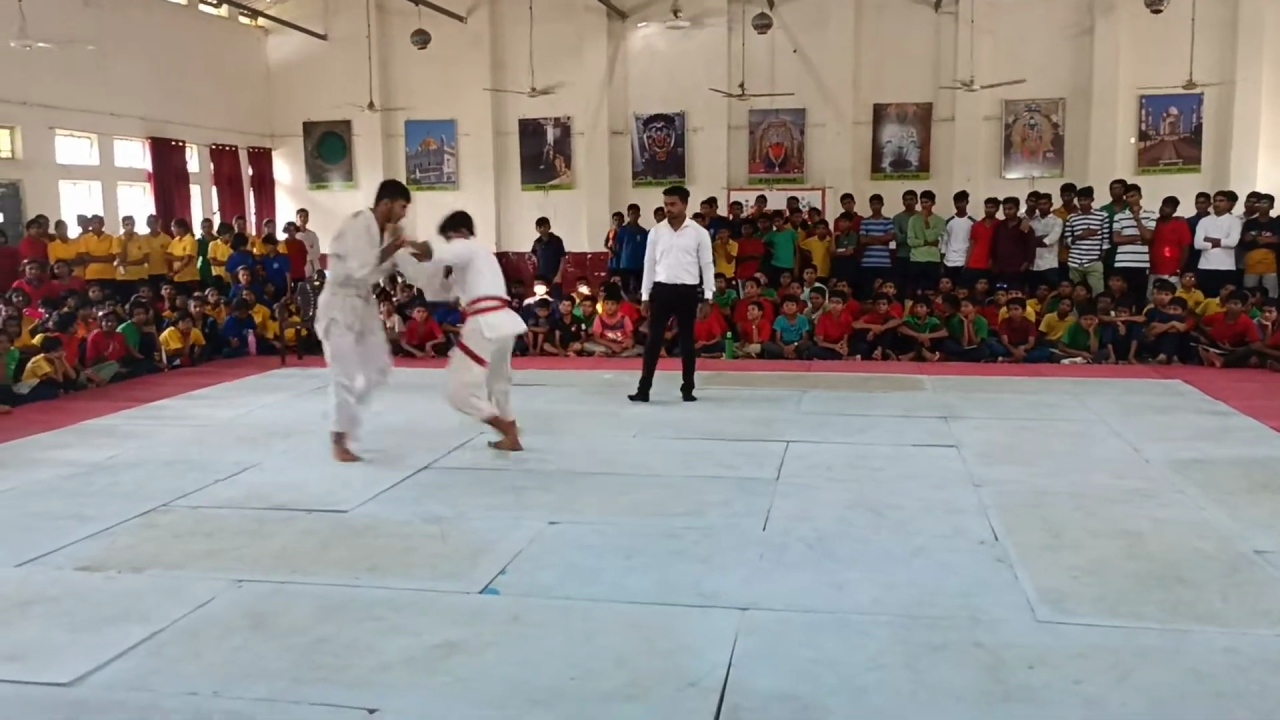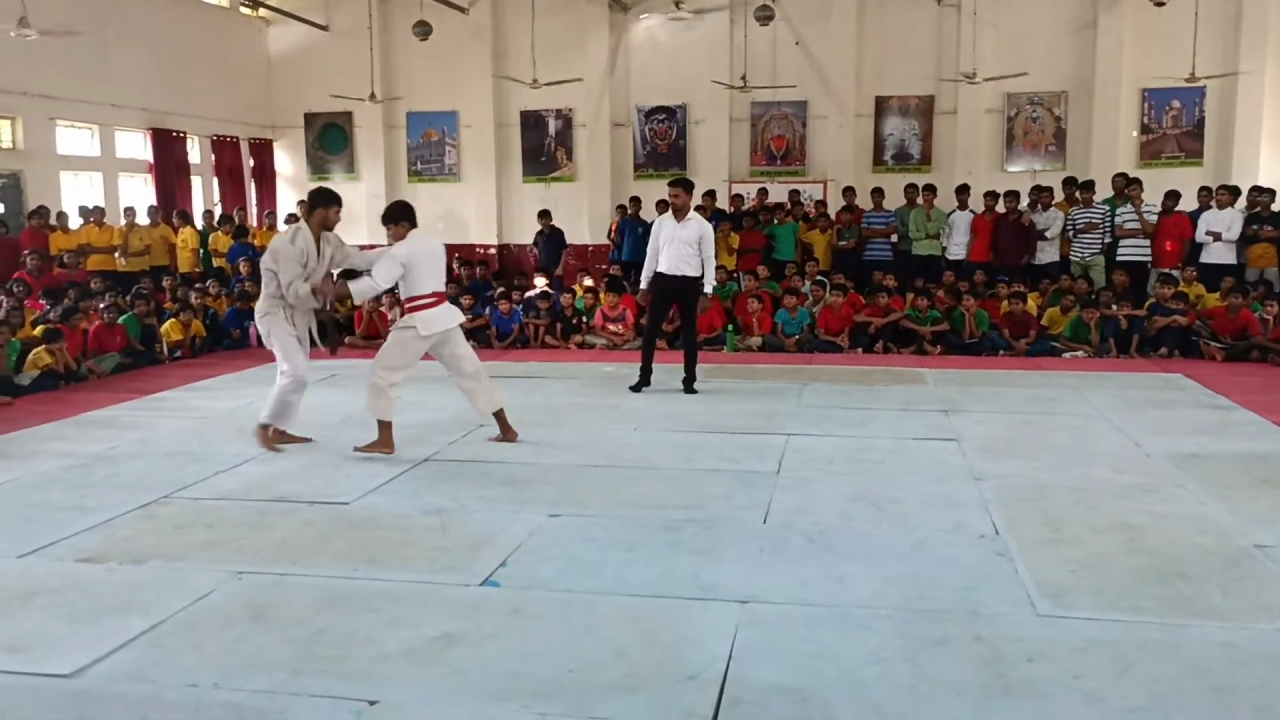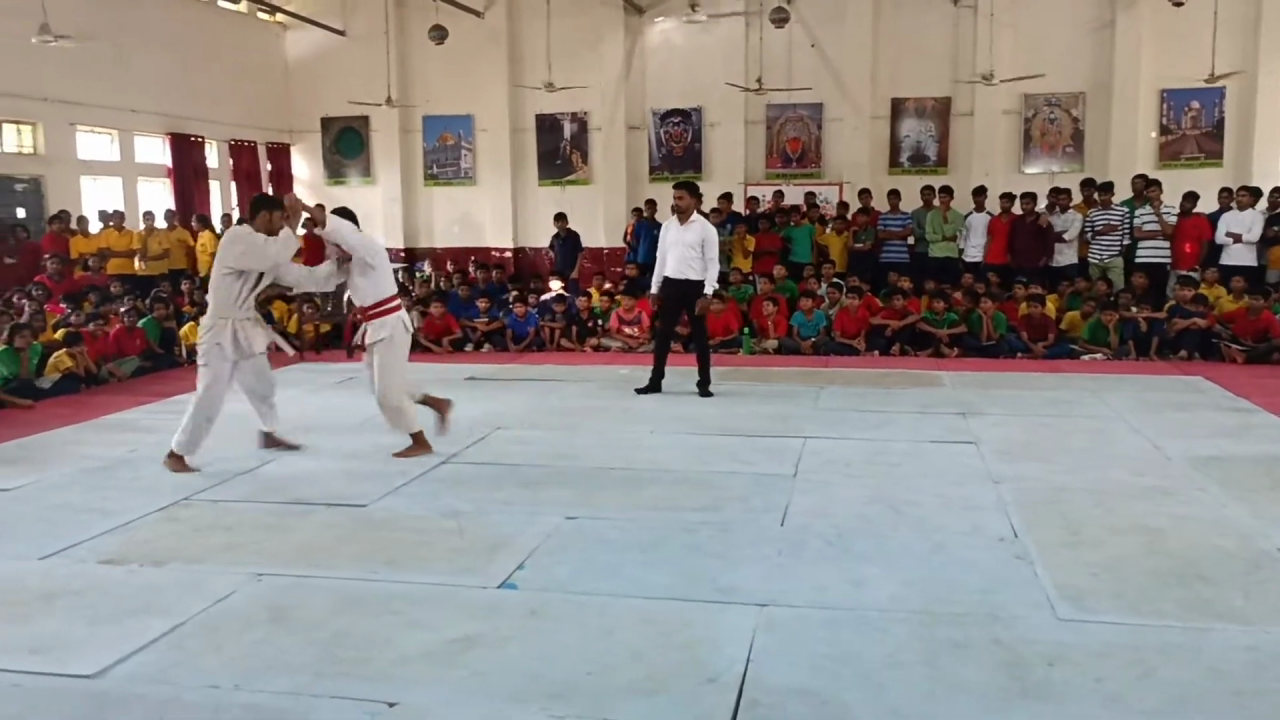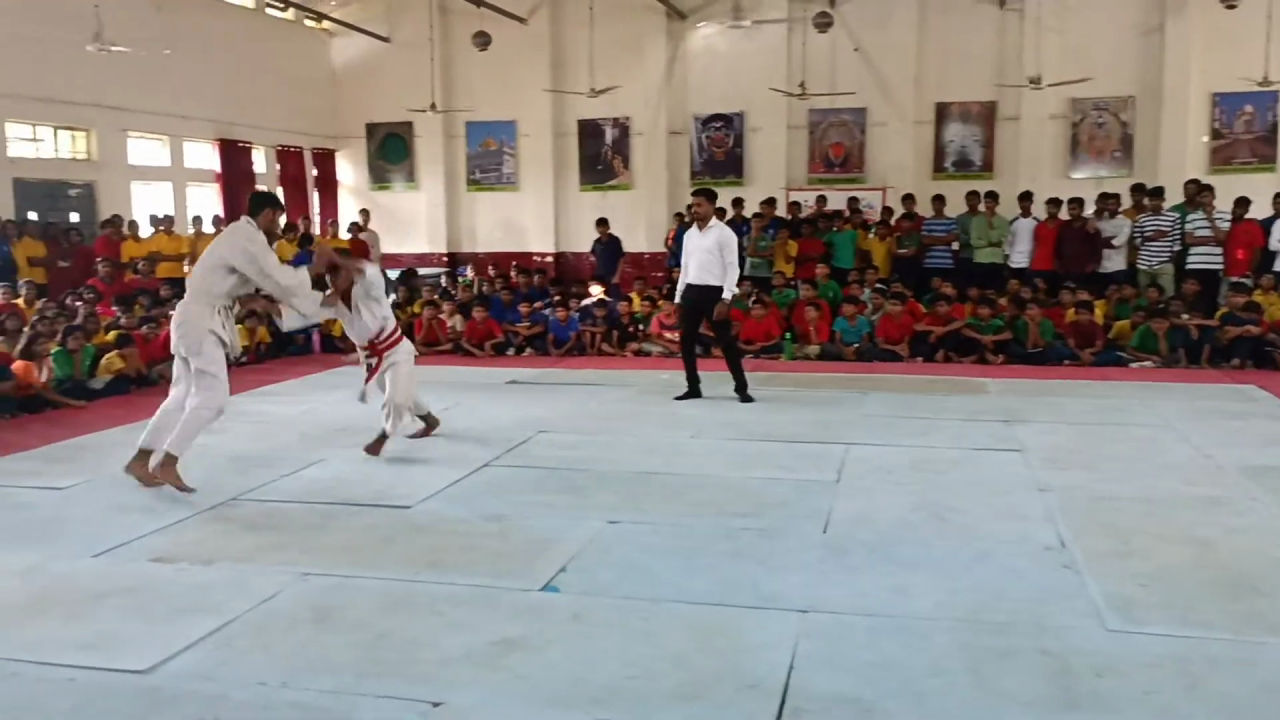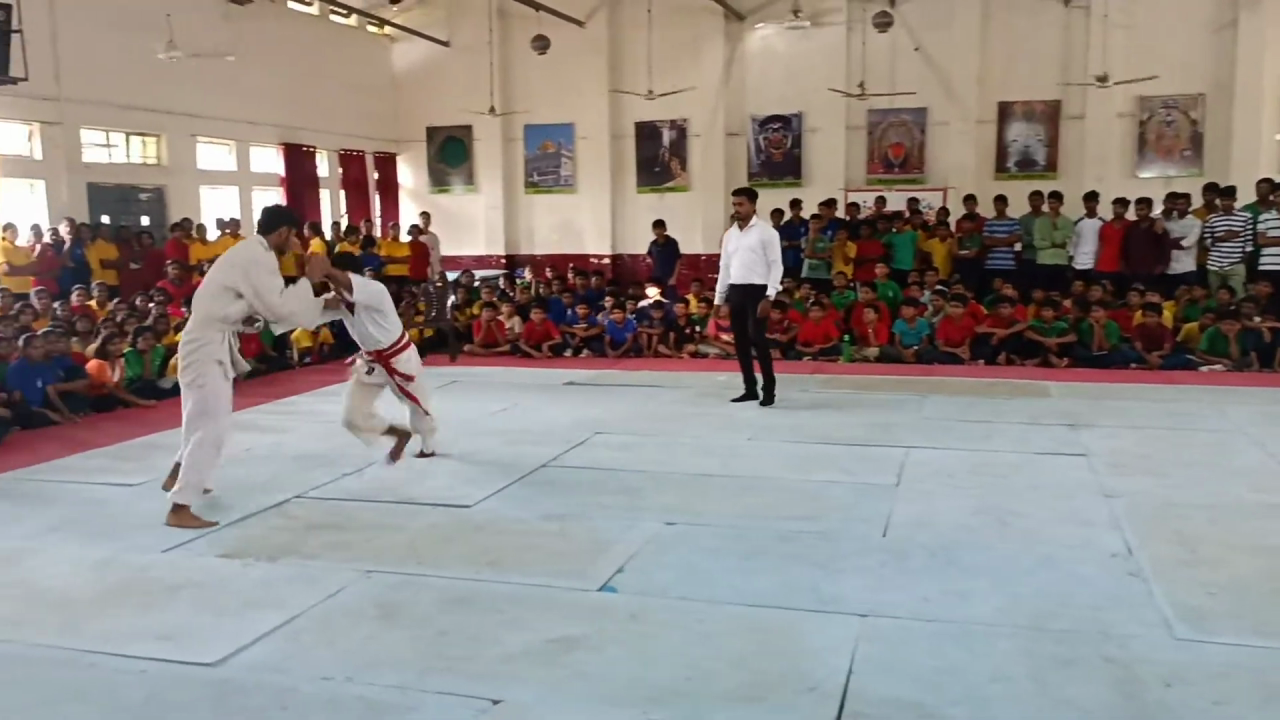
dt=0.3s
person 1, frame 1
left shoulder: (388, 233)
right shoulder: (357, 228)
right elbow: (356, 271)
right wrist: (387, 252)
left hip: (364, 305)
right hip: (338, 305)
left knee: (378, 367)
right knee: (344, 375)
left ankle: (345, 421)
right ankle: (339, 438)
person 1, frame 2
left shoulder: (325, 240)
right shoulder: (290, 242)
left elbow: (355, 259)
right elbow: (292, 292)
right wrist: (316, 291)
left hip: (298, 311)
right hip: (275, 313)
left knee: (291, 373)
right knee: (298, 374)
left ankle: (277, 429)
right ankle: (267, 426)
person 1, frame 3
left shoulder: (266, 248)
right shoulder: (237, 238)
left elbow: (302, 276)
right elbow: (276, 256)
left wrist: (338, 262)
right wrist: (291, 227)
left hip: (246, 329)
right hip: (221, 331)
left knee: (262, 388)
right knee: (208, 399)
left ankle: (268, 434)
right ankle: (176, 454)
person 1, frame 4
left shoulder: (242, 236)
right shoulder: (248, 237)
left elbow: (274, 282)
right elbow: (280, 280)
right wrist: (316, 267)
left hip: (201, 320)
right hip: (200, 321)
left knee: (184, 395)
right knee: (211, 397)
left ankle: (141, 459)
right ankle: (168, 461)
person 1, frame 5
left shoulder: (249, 252)
right shoulder: (258, 258)
left elbow: (275, 300)
right elbow: (280, 307)
right wrist: (311, 280)
left hip: (204, 339)
right hip: (208, 344)
left knee: (200, 422)
right knee: (210, 431)
left ankle: (179, 474)
right ankle: (179, 508)
person 2, frame 1
left shoulder: (468, 250)
right shoulder: (482, 253)
left elbow: (436, 252)
right elbow: (454, 286)
left hip: (486, 324)
right hip: (504, 321)
left knee: (460, 389)
right knee: (496, 381)
left ankle: (508, 431)
right ankle: (510, 436)
person 2, frame 2
left shoulder: (402, 250)
right shoulder: (435, 246)
left elbow: (376, 282)
left wrist: (336, 290)
left hip: (418, 322)
right hip: (443, 317)
left knee: (382, 373)
right knee: (469, 371)
left ankle: (385, 440)
right ankle: (506, 427)
person 2, frame 3
left shoulder: (369, 247)
right shoulder: (353, 256)
left elbow: (340, 230)
left wrist: (305, 208)
left hip: (389, 325)
right hip: (377, 325)
left knee: (389, 390)
right knee: (384, 387)
left ankle: (420, 443)
right ankle: (438, 404)
person 2, frame 4
left shoulder: (368, 286)
right shoulder: (331, 301)
left elbow: (369, 272)
right elbow: (301, 315)
right wrist: (272, 307)
left hip: (397, 351)
right hip: (370, 356)
left knee: (398, 398)
right knee: (401, 396)
left ankle: (382, 438)
right ankle: (429, 421)
person 2, frame 5
left shoulder: (375, 291)
right shoulder: (339, 300)
left elbow: (353, 285)
left hip: (400, 359)
right hip: (370, 364)
left knee: (417, 412)
right knee: (354, 417)
left ankle: (427, 447)
right ankle: (398, 434)
person 3, frame 1
left shoulder: (699, 233)
right shoulder: (656, 232)
left elbow: (707, 266)
right elbow: (649, 265)
left wrist: (707, 298)
right wrist: (645, 296)
left hip: (687, 291)
right hip: (662, 289)
left knee: (687, 341)
right knee: (653, 339)
left ankle: (688, 388)
right ankle: (644, 388)
person 3, frame 2
left shoulder: (702, 226)
right shoulder: (660, 223)
left elbow: (709, 260)
right elbow: (652, 254)
left wrist: (707, 291)
right wrist: (644, 284)
left hip: (689, 283)
right hip: (663, 280)
left knee: (689, 333)
right knee: (651, 328)
left ankle: (689, 380)
right ankle: (644, 376)
person 3, frame 3
left shoulder: (706, 228)
right shoulder: (667, 227)
left elbow: (712, 263)
right elbow: (661, 258)
left wrist: (707, 294)
right wrist: (655, 288)
left hip: (693, 286)
right hip: (670, 284)
left knee: (699, 336)
right knee: (662, 333)
left ankle: (704, 384)
right ankle: (655, 381)
person 3, frame 4
left shoulder: (724, 233)
right shoulder: (689, 234)
left elbow: (732, 268)
left wrist: (725, 300)
right wrist: (678, 297)
left hip: (713, 292)
right hip: (691, 291)
left knee: (725, 341)
right knee: (686, 341)
left ankle: (741, 388)
right ankle: (693, 387)
person 3, frame 5
left shoulder: (766, 231)
right shoulder: (729, 234)
left elbow: (776, 265)
right elbow: (724, 268)
left wrist: (769, 297)
right wrist: (718, 298)
left hip: (757, 291)
right hip: (736, 292)
left knee: (757, 339)
right knee: (740, 343)
left ankle: (768, 387)
right ankle: (750, 389)
